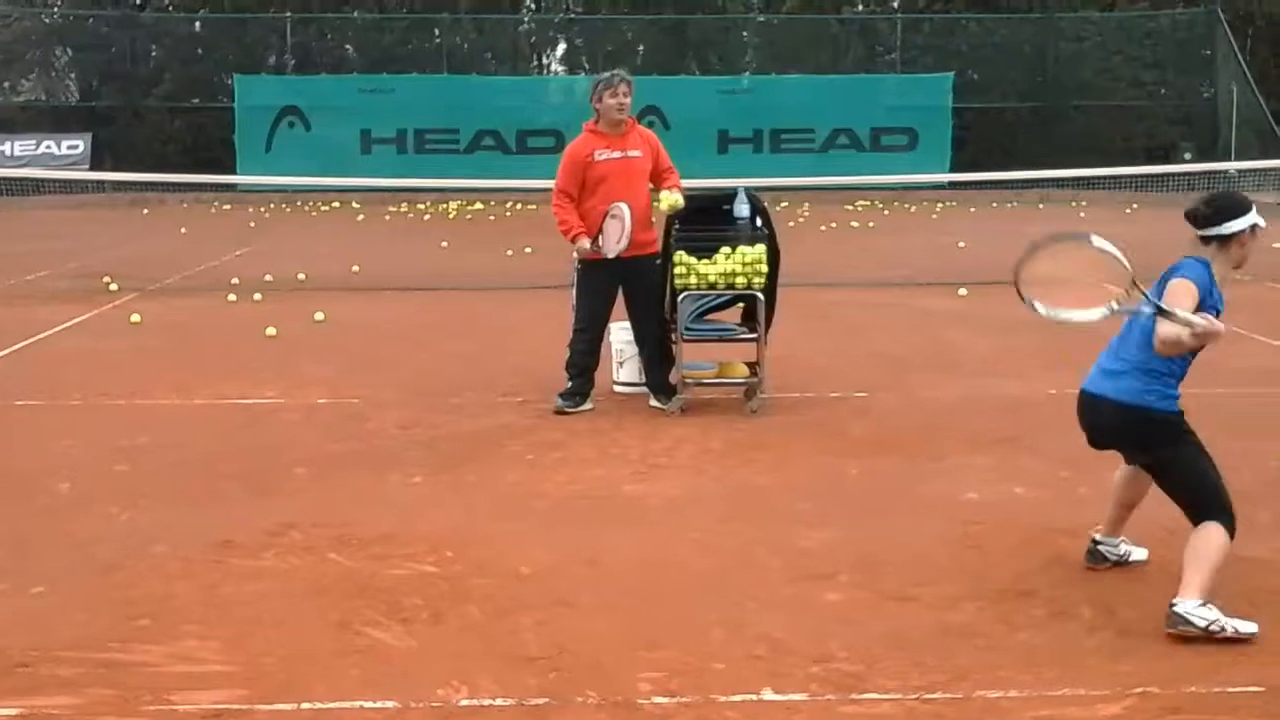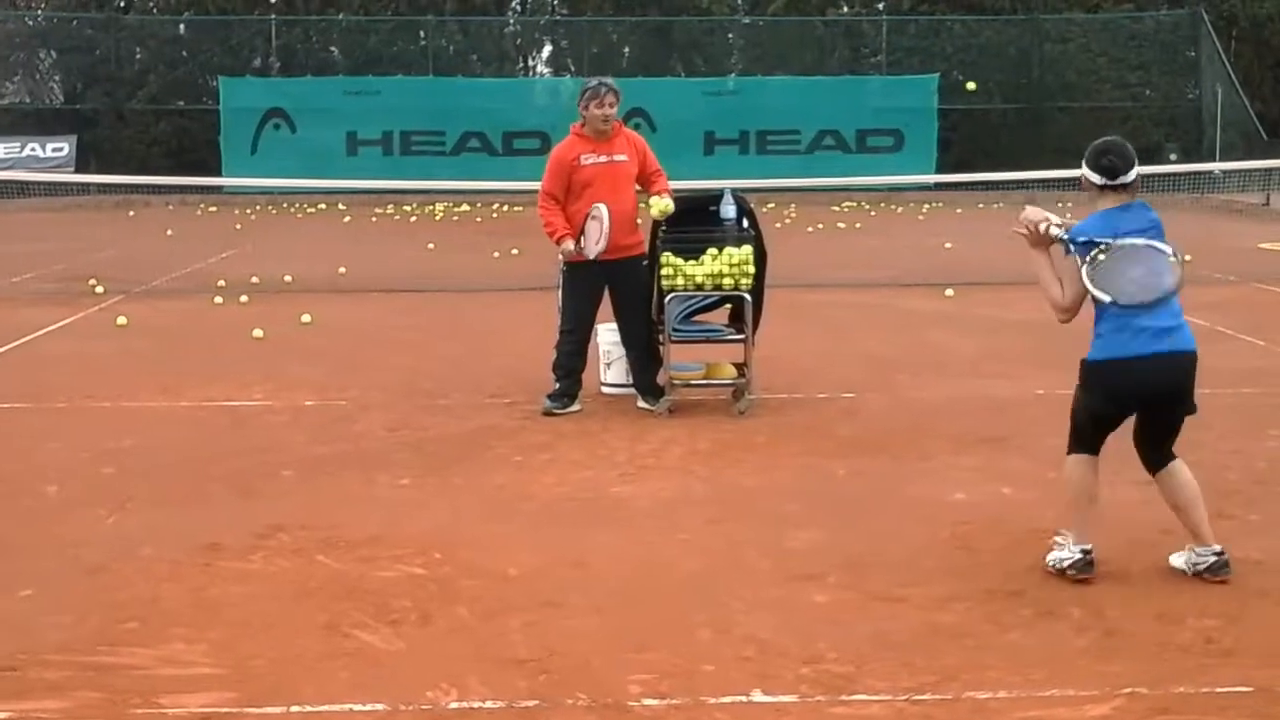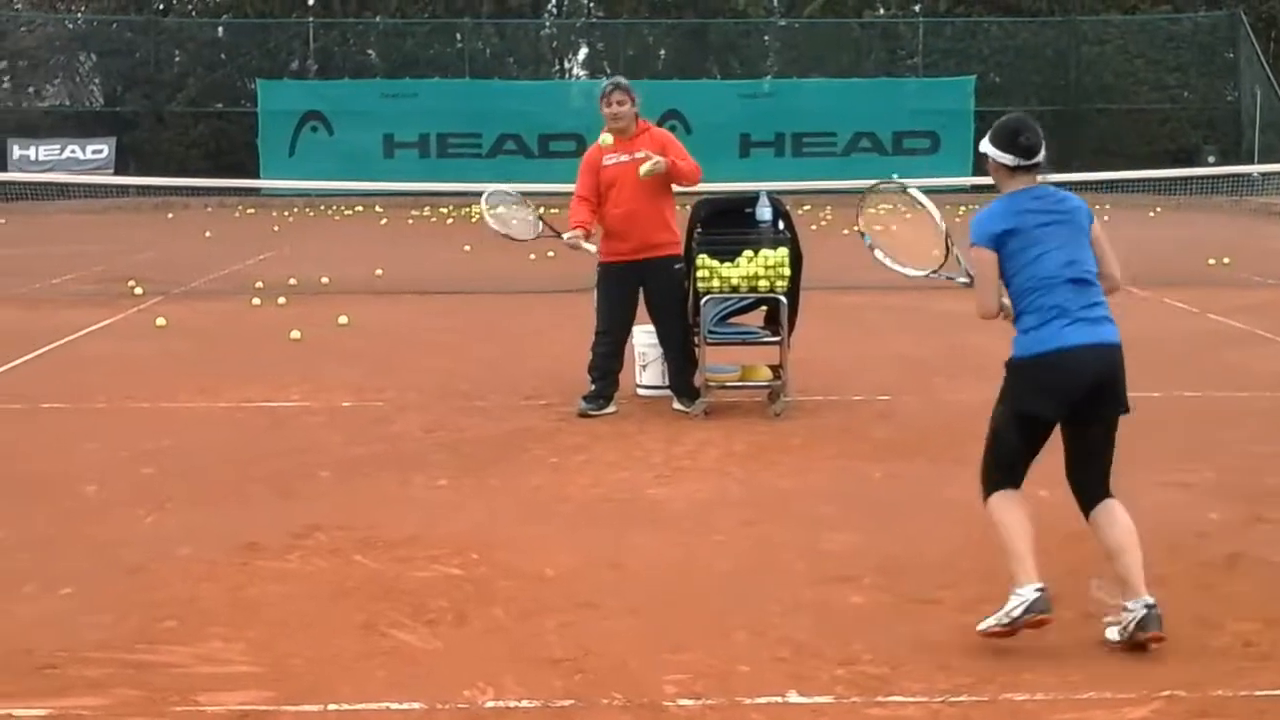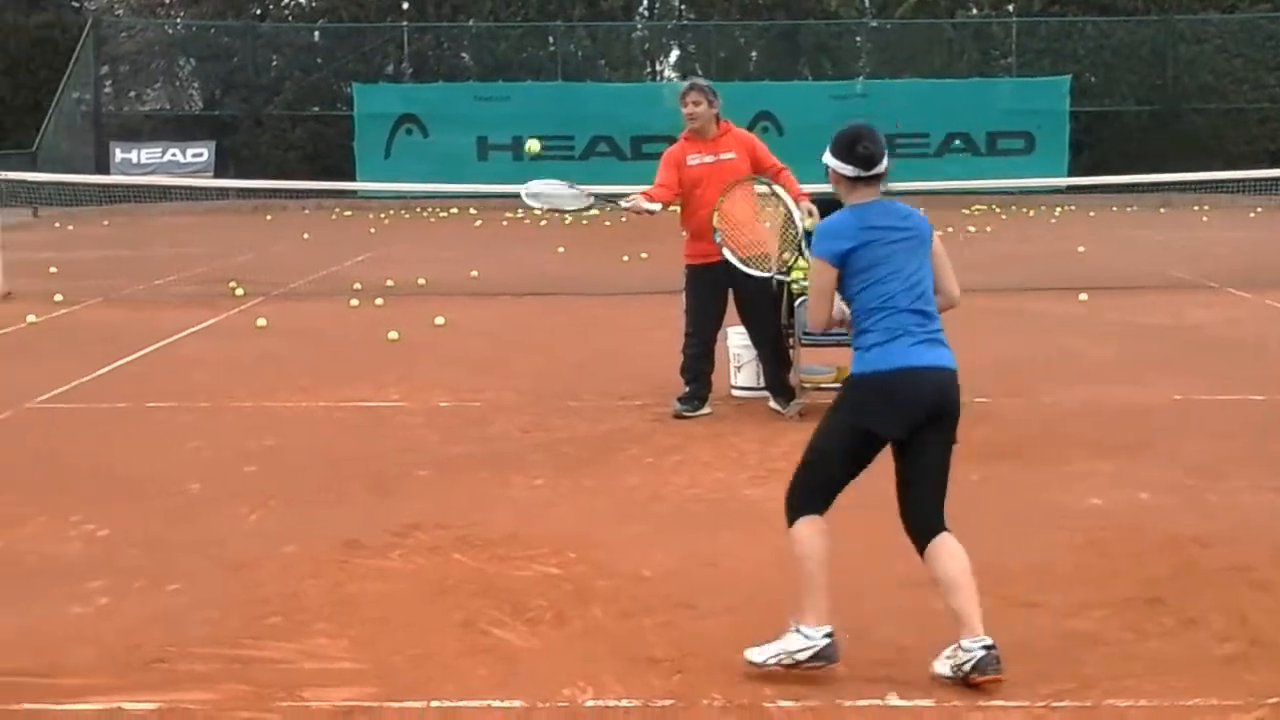
dt=0.5s
person 1, frame 1
left shoulder: (1207, 281)
right shoulder: (1191, 277)
right elbow: (1165, 340)
right wrist: (1197, 334)
left hip: (1099, 400)
right hip: (1142, 409)
left knee: (1147, 455)
right knee: (1214, 513)
left ankle: (1106, 543)
right ankle: (1190, 607)
person 1, frame 2
left shoulder: (1085, 231)
right shoulder: (1149, 218)
left elbow: (1064, 308)
left wrist: (1040, 251)
right wrist: (1051, 228)
left hip: (1117, 364)
right hip: (1178, 357)
left knee: (1082, 444)
right knee: (1158, 451)
left ankle: (1078, 549)
right ankle: (1208, 551)
person 1, frame 3
left shoulder: (990, 220)
right shoulder: (1076, 207)
left elbow: (988, 309)
right elbow: (1112, 281)
left hip: (1044, 362)
right hip: (1104, 354)
left knee: (1001, 482)
right knee: (1095, 488)
left ankle: (1029, 590)
right ankle: (1140, 607)
person 1, frame 4
left shoulder: (833, 231)
right shoulder: (917, 223)
left elbow: (819, 320)
right elbow: (949, 296)
left hip: (881, 383)
right hip: (938, 381)
left knee: (806, 501)
right knee: (927, 525)
left ankle: (813, 633)
right ankle: (976, 646)
person 2, frame 1
left shoulder: (647, 139)
right shoulder: (580, 148)
left elbow: (666, 173)
right elbow: (563, 198)
left wrist: (672, 191)
right wrist: (577, 235)
left hip: (643, 252)
right hip: (596, 255)
left knee: (653, 325)
right knee: (588, 327)
left ankle: (661, 389)
right ankle: (577, 391)
person 2, frame 2
left shoulder: (633, 142)
right shoulder: (566, 151)
left elbow: (654, 175)
right elbow: (549, 200)
left wrist: (662, 195)
right wrist: (562, 237)
left hip: (630, 254)
right hip: (582, 257)
left knee: (639, 327)
right knee: (574, 329)
left ankle: (648, 390)
right ankle: (565, 393)
person 2, frame 3
left shoulder: (660, 139)
right shoulder: (595, 154)
left elbow: (693, 172)
right elbow: (584, 200)
left wrist: (668, 167)
right wrist: (578, 228)
left hip: (664, 253)
right hip: (615, 257)
left knee: (675, 327)
right knee: (610, 331)
left ankle: (685, 392)
right ankle: (601, 394)
person 2, frame 4
left shoulder: (743, 141)
right shoulder: (676, 153)
left elbow: (776, 172)
right elbow: (663, 189)
left wrist: (800, 199)
right wrist: (644, 199)
right hip: (702, 258)
left knee: (764, 326)
right knee: (699, 332)
left ankle: (782, 393)
right ankle: (695, 394)
